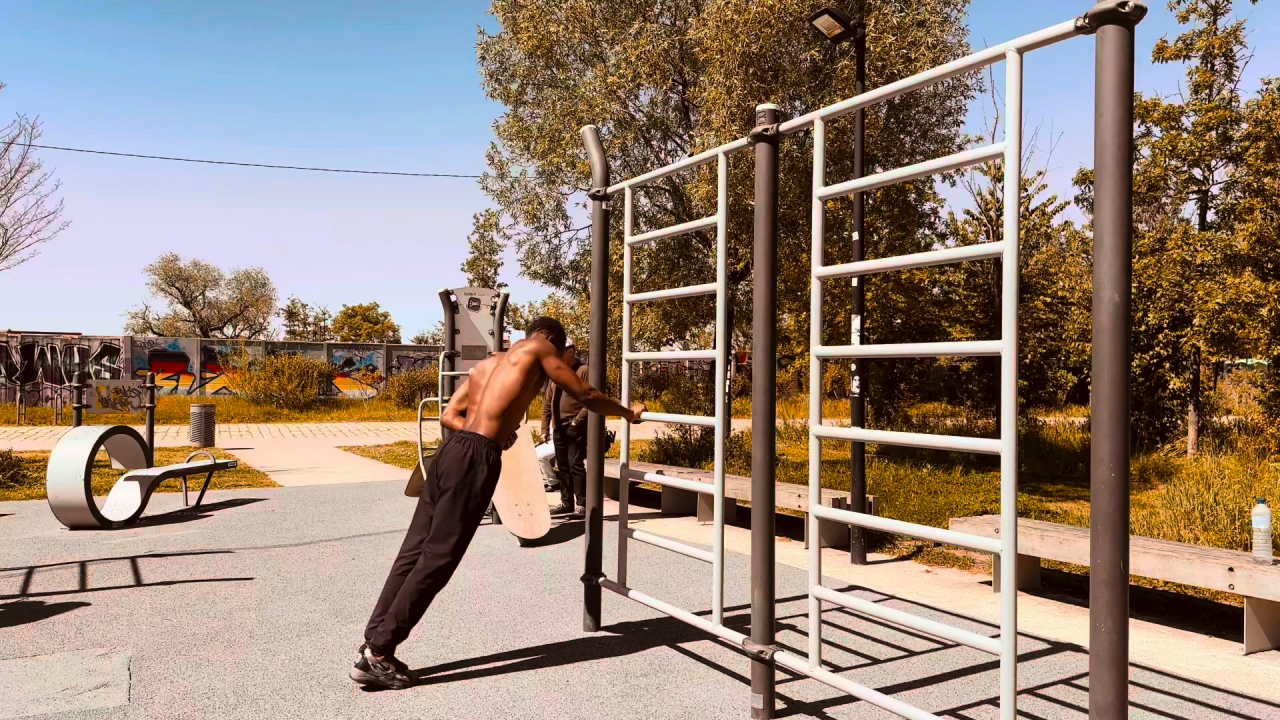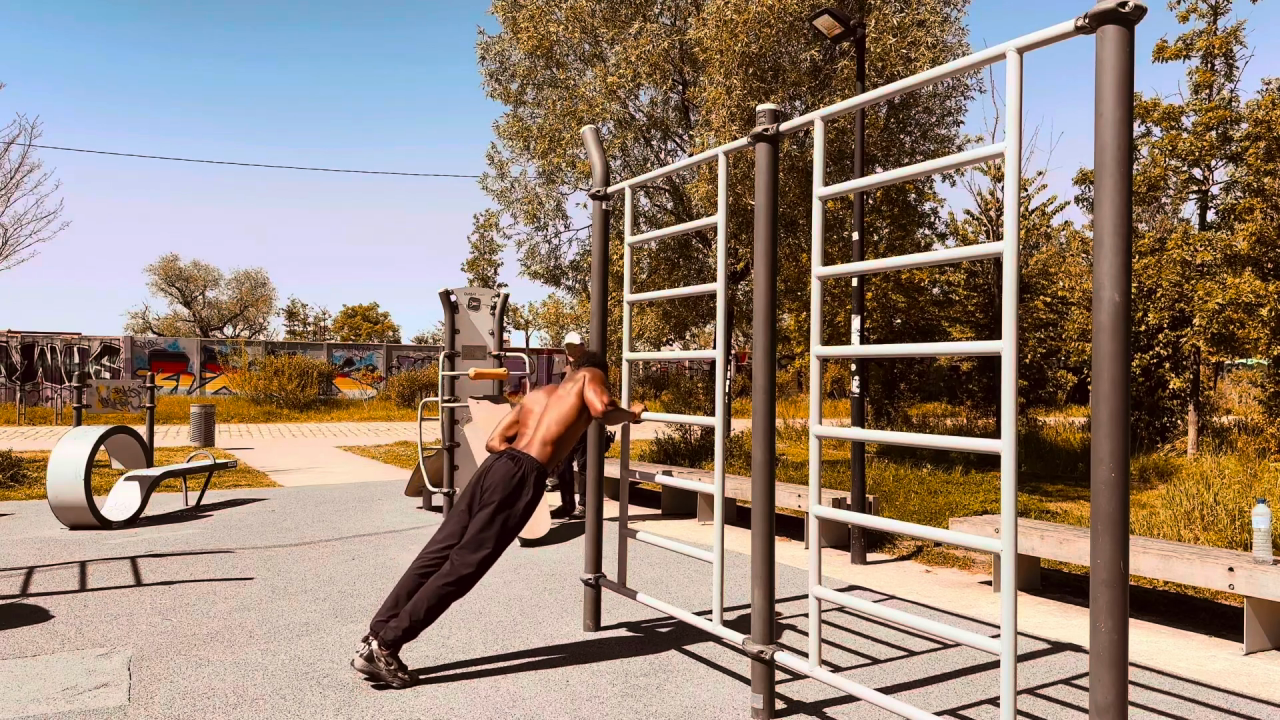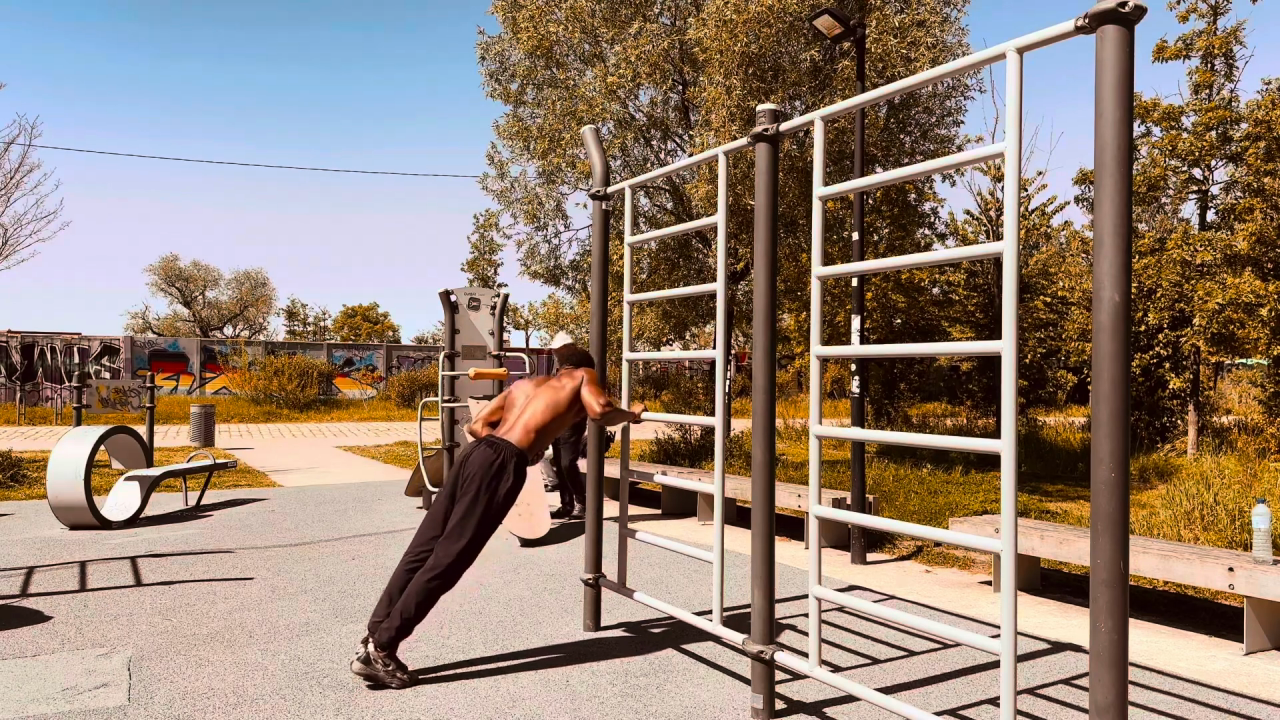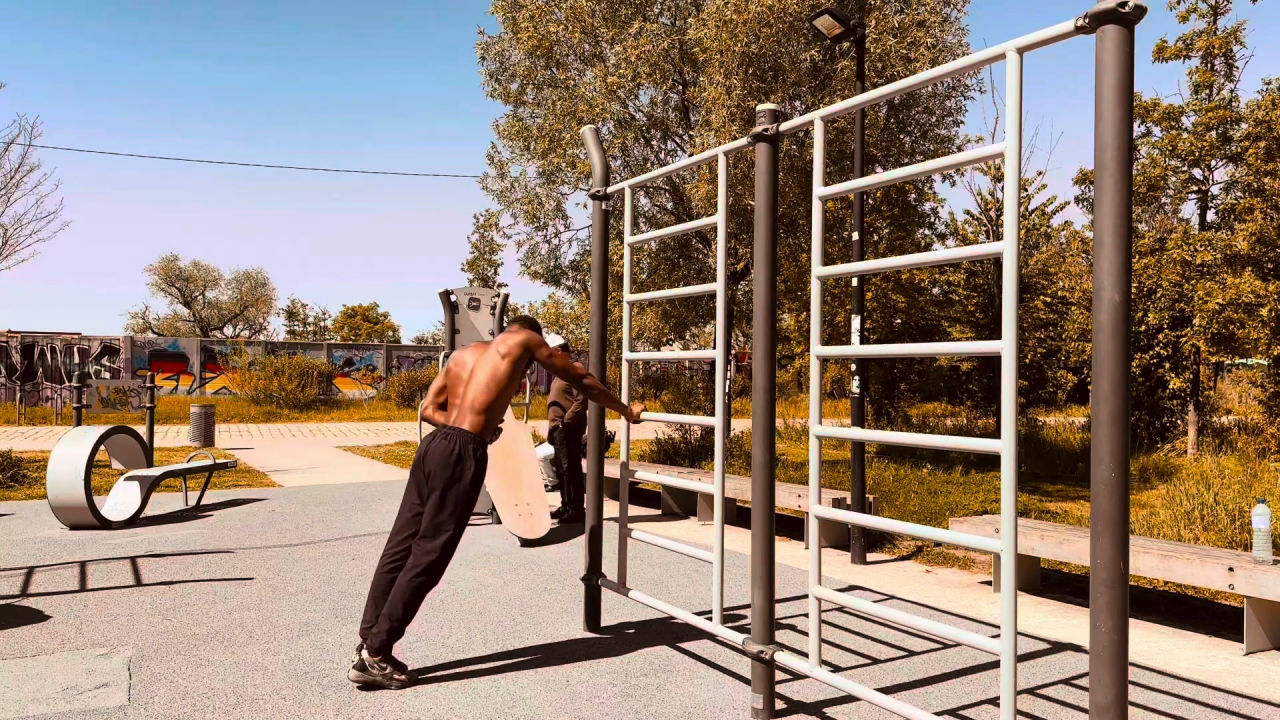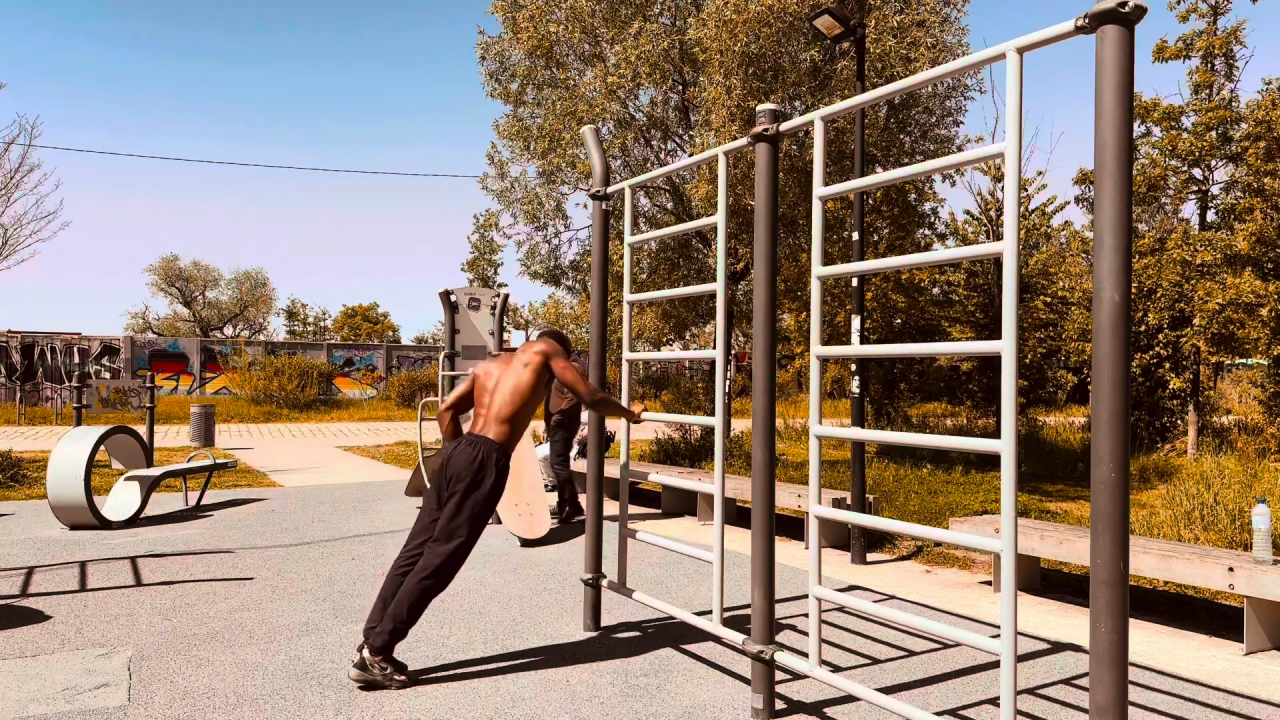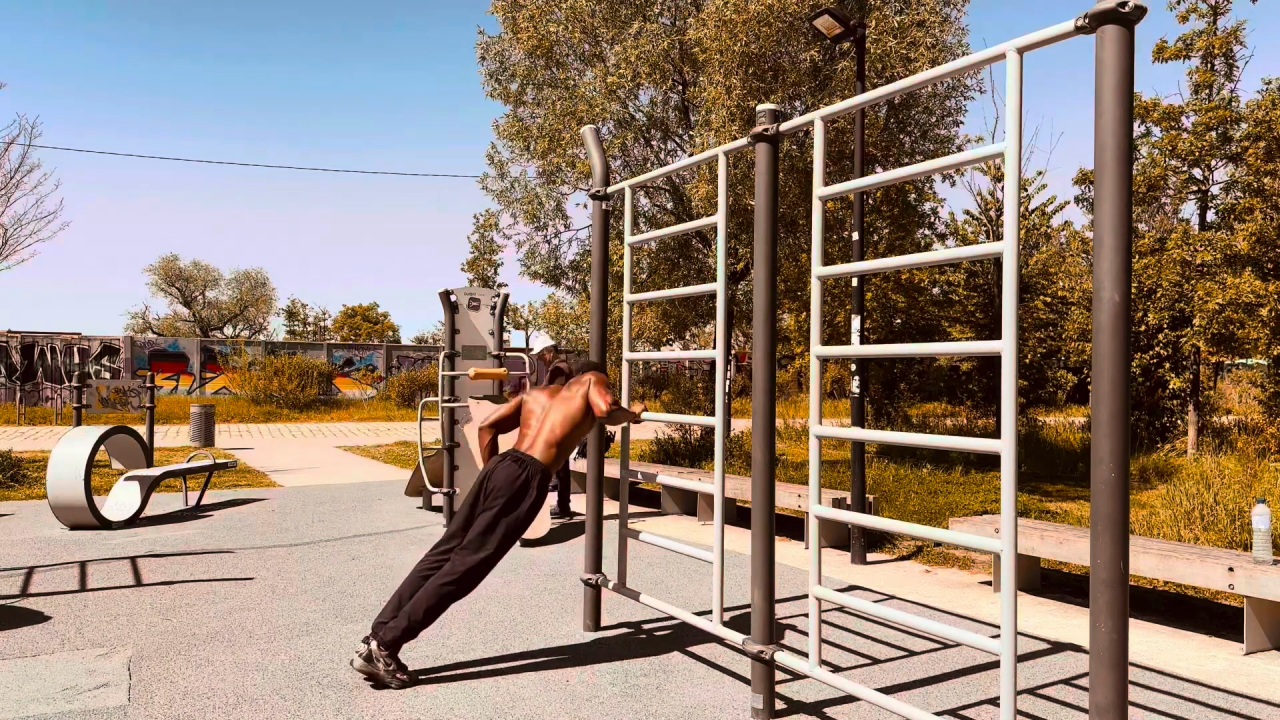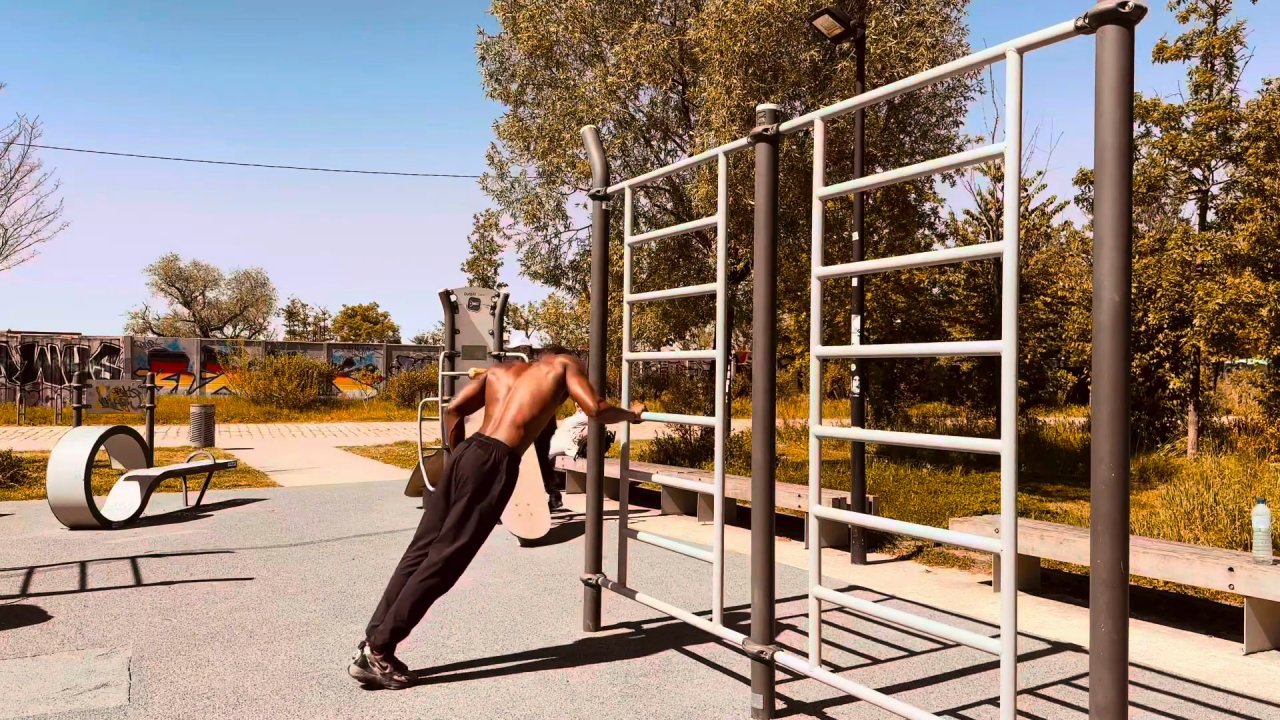
dt=0.7s
person 1, frame 1
left shoulder: (486, 364)
right shoulder: (537, 348)
left elbow: (449, 416)
right elbow: (584, 395)
right wrist: (627, 412)
left hip: (452, 449)
right hip: (476, 458)
left knee: (414, 554)
right knee: (437, 560)
left ankle: (373, 647)
right ankle: (377, 654)
person 1, frame 2
left shoulder: (536, 394)
right shoulder: (590, 376)
right elbow: (602, 409)
right wrist: (630, 414)
left hip: (496, 466)
right hip: (522, 478)
left knee: (436, 555)
right knee: (462, 567)
left ankle: (375, 640)
right ankle: (384, 648)
person 1, frame 3
left shoulder: (524, 384)
right shoulder: (584, 376)
right elbow: (599, 411)
right wrist: (629, 414)
left hip: (475, 453)
right hip: (501, 464)
left knee: (422, 551)
right knee: (447, 560)
left ankle: (374, 642)
right ankle: (380, 650)
person 1, frame 4
left shoulder: (462, 353)
right shoulder: (525, 338)
right elbow: (581, 380)
right wrist: (626, 410)
left hip: (434, 445)
right hip: (461, 453)
left knee: (400, 550)
right knee: (427, 557)
left ankle: (369, 647)
right ankle: (374, 655)
person 1, frame 5
left shoulder: (488, 364)
right shoulder: (546, 348)
left elbow: (447, 410)
right elbow: (591, 397)
right wrist: (630, 413)
left hip: (458, 452)
right hip: (486, 461)
left knee: (416, 553)
right knee: (439, 561)
left ankle: (372, 647)
right ankle: (375, 653)
person 1, frame 6
left shoulder: (536, 392)
right shoulder: (594, 380)
left elbow: (487, 426)
right elbow: (606, 410)
right wrist: (630, 414)
left hip: (501, 466)
right hip: (527, 478)
left knee: (442, 556)
right knee: (464, 566)
left ankle: (377, 640)
right ankle: (383, 648)
person 1, frame 7
left shoulder: (499, 370)
right shoulder: (564, 363)
left elbow: (453, 410)
right elbow: (596, 409)
right wrist: (629, 413)
left hip: (467, 452)
right hip: (496, 461)
left knee: (421, 551)
right knee: (444, 559)
left ankle: (372, 646)
right ankle: (377, 652)
